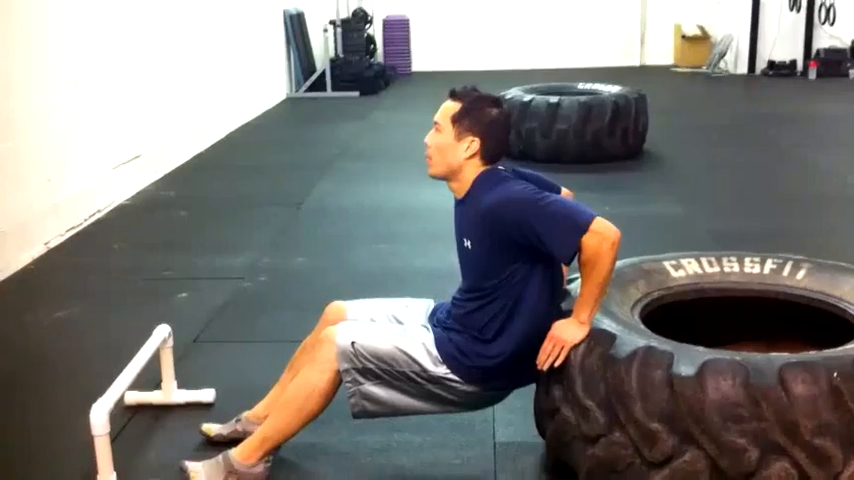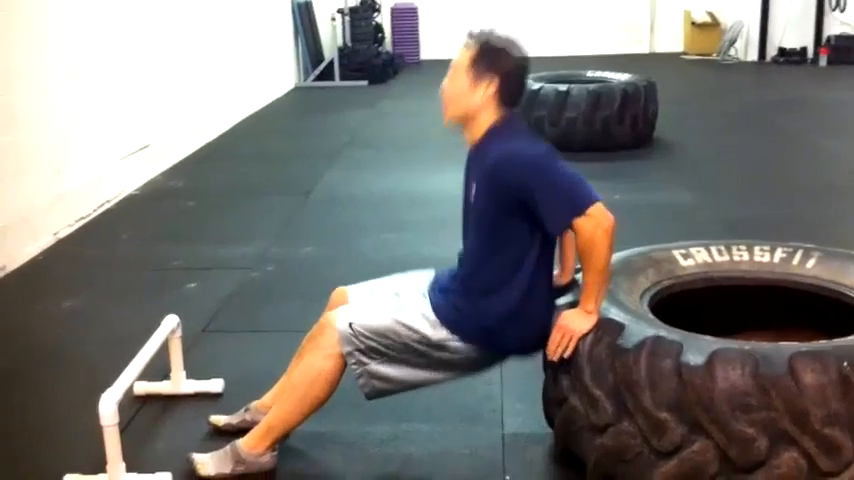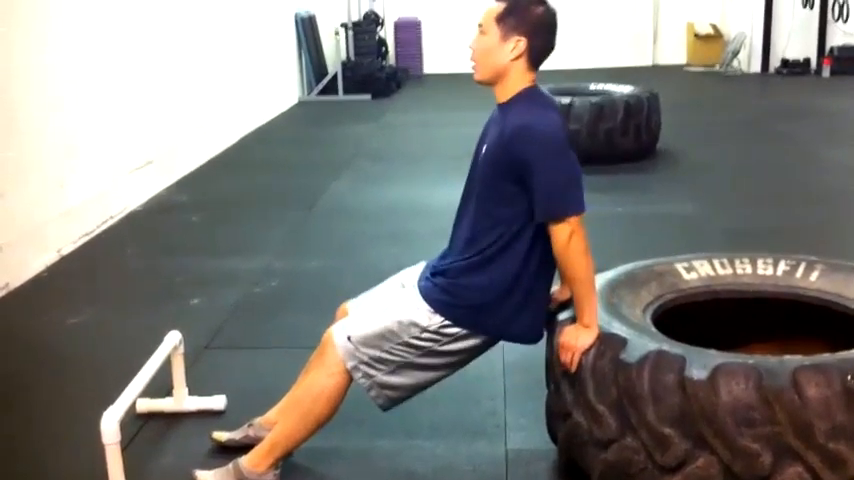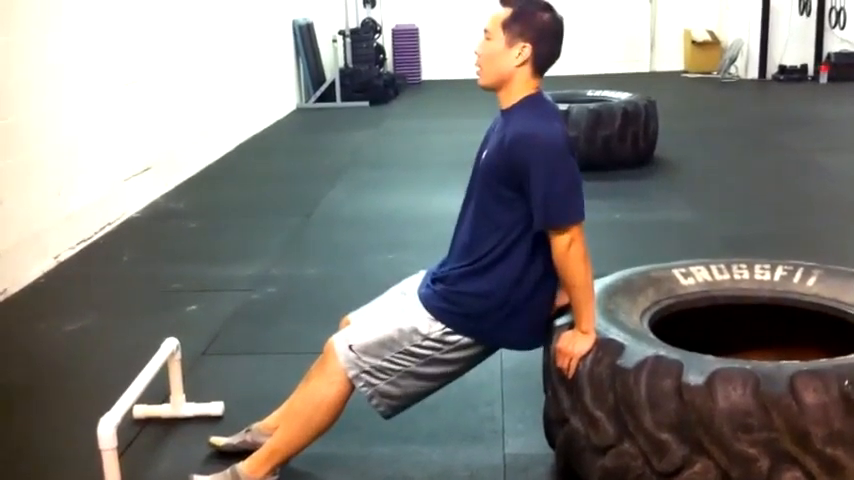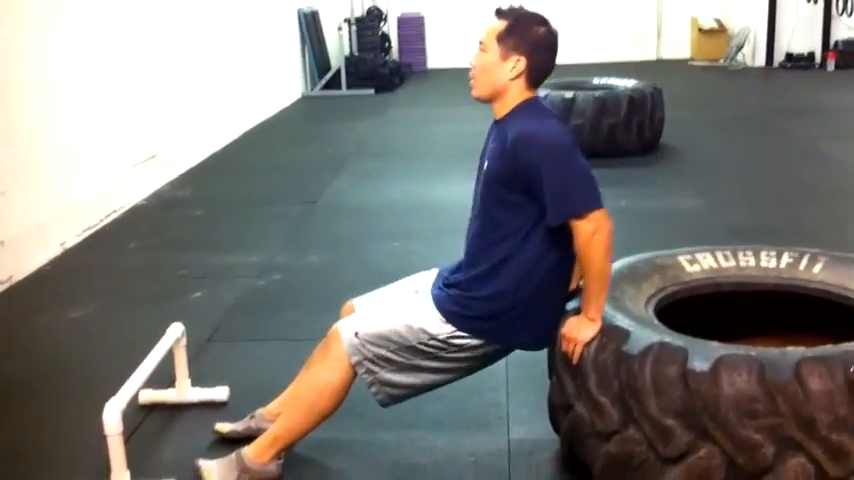
dt=0.3s
person 1, frame 1
left shoulder: (505, 203)
right shoulder: (490, 185)
left elbow: (604, 237)
right elbow: (562, 199)
left wrist: (579, 321)
right wrist: (544, 290)
left hip: (472, 358)
right hip: (455, 323)
left knee: (335, 344)
right knee: (336, 315)
right ankle: (257, 421)
person 1, frame 2
left shoulder: (514, 157)
right shoulder: (496, 143)
left elbow: (596, 220)
right elbow: (565, 201)
left wrist: (586, 311)
right wrist: (563, 273)
left hip: (476, 321)
right hip: (462, 291)
left knee: (338, 329)
right knee: (343, 301)
right ankle: (266, 411)
person 1, frame 3
left shoulder: (534, 128)
right shoulder: (517, 114)
left elbow: (567, 228)
right elbow: (557, 214)
left wrist: (586, 324)
right wrist: (565, 288)
left hip: (468, 304)
right hip: (454, 276)
left knee: (341, 347)
right knee: (348, 319)
right ankle: (271, 426)
person 1, frame 4
left shoulder: (537, 135)
right shoulder: (518, 118)
left elbow: (568, 235)
right elbow: (553, 229)
left wrist: (584, 329)
right wrist: (554, 292)
left hip: (470, 310)
right hip: (453, 283)
left knee: (343, 356)
right knee: (352, 330)
right ankle: (269, 431)
person 1, frame 5
left shoulder: (537, 138)
right shoulder: (514, 124)
left elbow: (591, 224)
right elbow: (561, 220)
left wrist: (590, 317)
right wrist: (561, 278)
left hip: (481, 314)
right hip: (467, 286)
left knee: (347, 341)
right knee: (353, 314)
right ankle: (272, 417)
